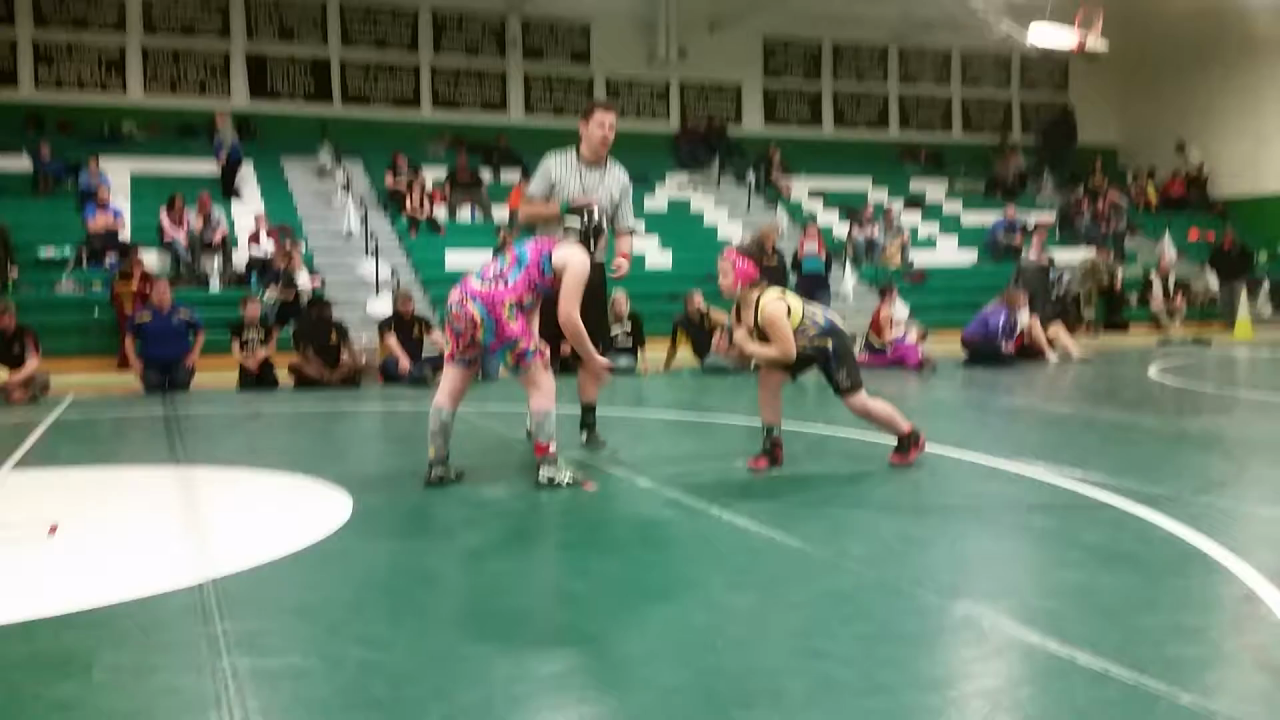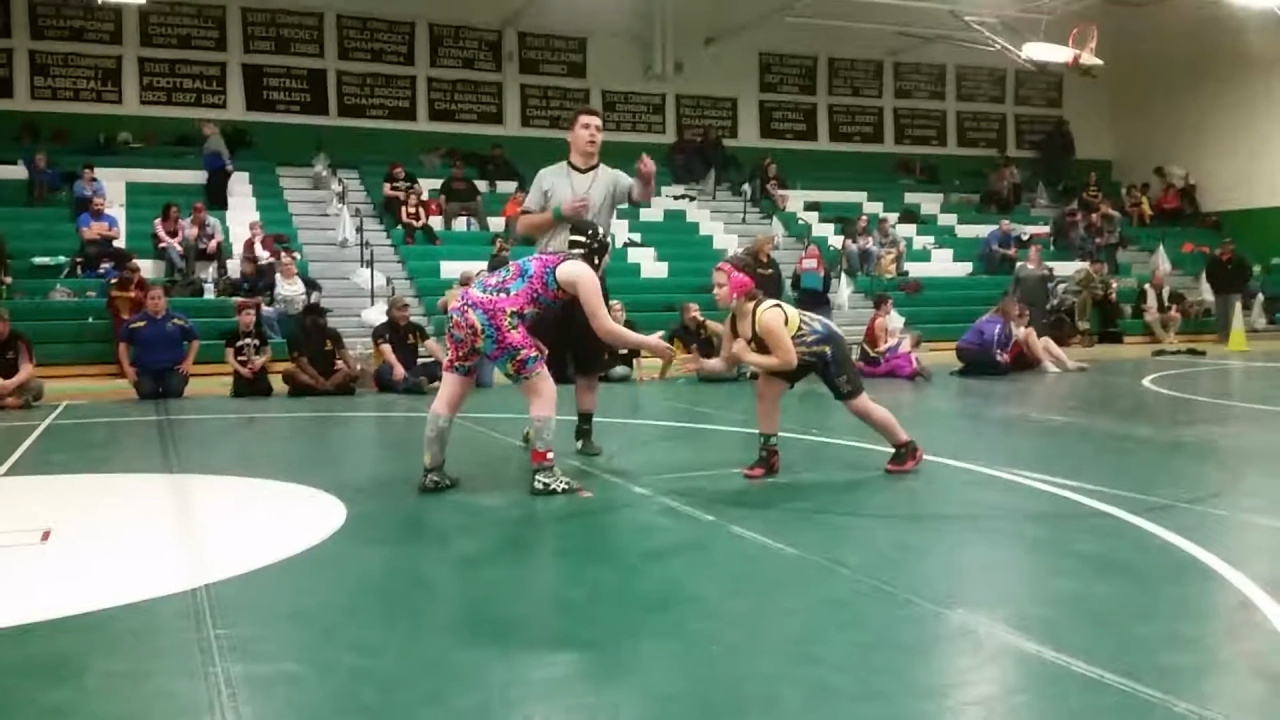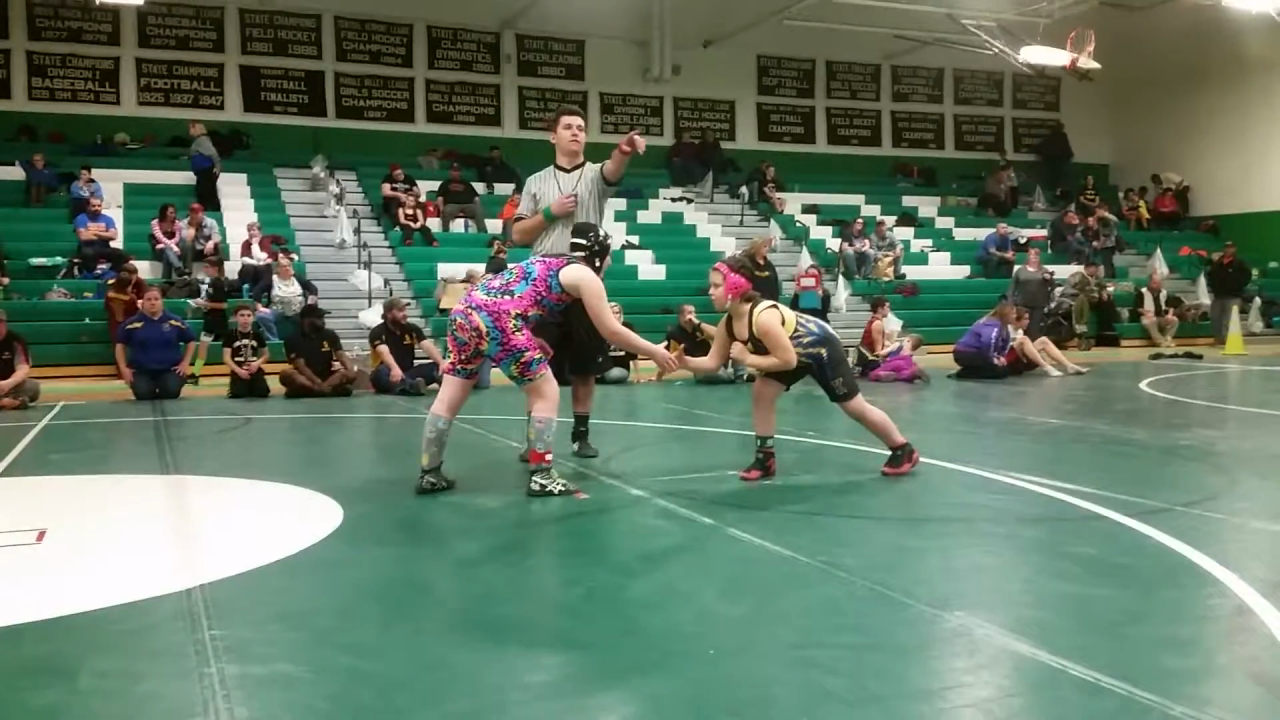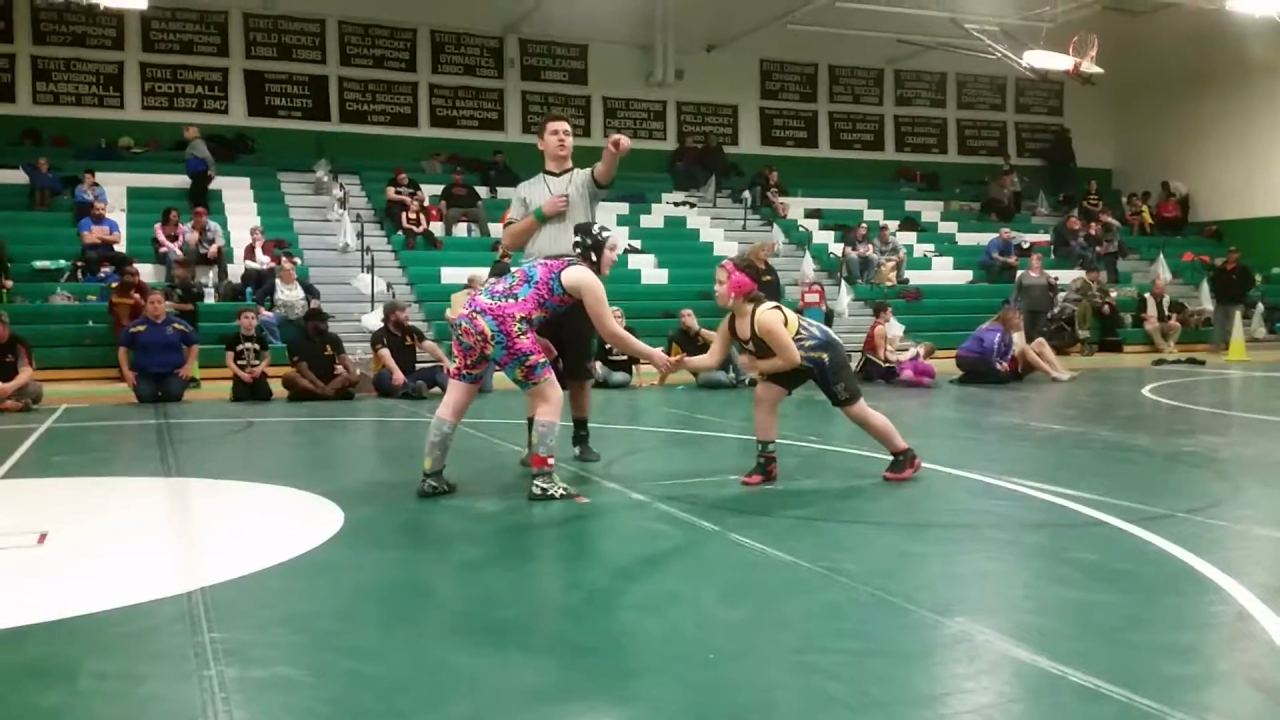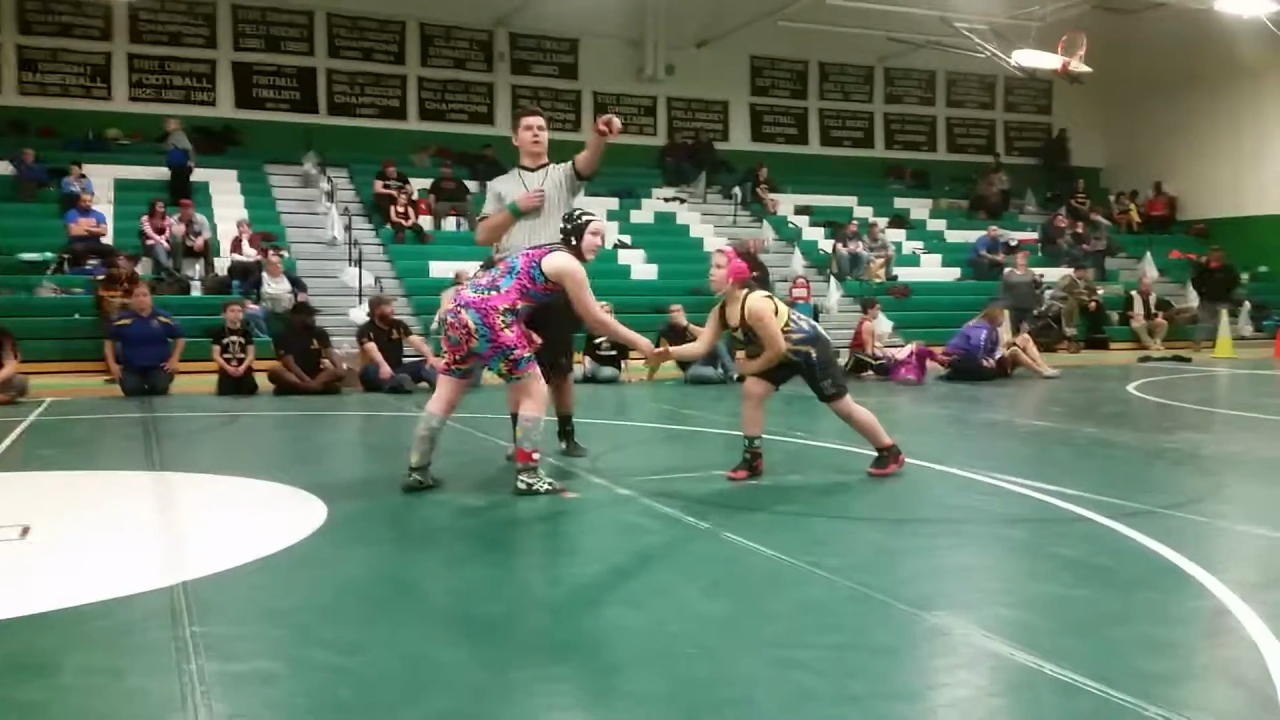
dt=0.3s
person 1, frame 1
left shoulder: (619, 178)
right shoulder: (553, 164)
left elbow: (624, 229)
right elbow: (524, 213)
left wrist: (623, 255)
right wrist: (565, 207)
left hip: (591, 271)
left knee: (591, 351)
left ankle: (588, 424)
person 1, frame 2
left shoulder: (612, 179)
right shoulder: (548, 176)
left elbow: (639, 195)
right elbow: (522, 227)
left wrist: (646, 179)
right wrist: (559, 213)
left knee: (590, 363)
right knee: (543, 360)
left ankle: (584, 433)
person 1, frame 3
left shoulder: (596, 175)
right shoulder: (536, 182)
left elbow: (615, 169)
right elbow: (517, 235)
left wrist: (624, 150)
right wrist: (549, 212)
left knee: (584, 366)
left ankle: (580, 435)
person 1, frame 4
left shoulder: (586, 179)
right shoulder: (526, 189)
left elbow: (606, 170)
right elbow: (508, 241)
left wrist: (613, 150)
right wrist: (541, 213)
left knee: (579, 369)
left ankle: (581, 438)
right ankle: (535, 442)
person 1, frame 5
left shoulder: (562, 175)
right shoulder: (500, 185)
left elbow: (588, 160)
right elbow: (483, 235)
left wrist: (600, 134)
right wrist: (515, 209)
left knee: (560, 364)
left ankle: (566, 433)
person 2, frame 1
left shoulder: (543, 245)
right shoulder: (578, 256)
right elbow: (569, 318)
left wrist: (533, 343)
right wrist: (592, 359)
left hip: (463, 300)
right hip: (493, 310)
left knee: (452, 387)
right knee: (542, 383)
left ankle: (438, 466)
right ankle: (548, 467)
person 2, frame 2
left shoulder: (547, 260)
right shoulder: (583, 272)
right elbow: (605, 328)
left wrist: (530, 345)
right wrist: (648, 342)
left hip: (464, 307)
right hip: (494, 318)
left knee: (449, 395)
right knee: (543, 392)
left ankle: (432, 472)
right ankle: (544, 475)
person 2, frame 3
left shoulder: (549, 263)
right shoulder: (584, 275)
right elbow: (611, 331)
left wrist: (532, 341)
right wrist: (654, 352)
left hip: (466, 312)
right hip: (497, 321)
left knee: (449, 397)
right knee: (546, 394)
left ankle: (429, 474)
right ankle: (541, 477)
person 2, frame 4
left shoulder: (552, 265)
right shoulder: (586, 276)
right elbow: (611, 333)
left wrist: (537, 341)
right wrist: (652, 355)
left hip: (470, 316)
right hip: (501, 326)
left knee: (454, 401)
right knee: (550, 398)
left ankle: (431, 477)
right ankle: (543, 480)
person 2, frame 5
left shoulder: (542, 254)
right shoulder: (569, 264)
right elbow: (594, 318)
left wrist: (523, 333)
right wrist: (635, 340)
left hip: (459, 311)
right hip: (487, 320)
left knee: (445, 394)
right knee: (534, 392)
left ankle: (417, 472)
right ankle: (528, 475)
person 3, frame 1
left shoulder: (770, 306)
right shoulder: (738, 310)
left elbow: (788, 353)
right elbow: (746, 351)
left wrist: (749, 346)
right wrist: (731, 348)
left hip: (829, 339)
right hip: (803, 341)
left knee: (856, 402)
right knee: (767, 379)
left ankle: (910, 437)
right ankle: (772, 447)
person 3, frame 2
left shoulder: (767, 316)
right shoulder: (732, 322)
left elbow: (788, 361)
right elbow: (726, 362)
left wrist: (748, 356)
right wrist: (702, 364)
left hip: (826, 345)
right hip: (800, 350)
left knee: (858, 405)
right knee: (765, 390)
left ankle: (907, 447)
right ankle: (768, 456)
person 3, frame 3
left shoulder: (763, 317)
right shoulder: (727, 324)
left elbow: (788, 360)
right elbow: (712, 362)
left wrist: (748, 359)
right wrist: (684, 362)
left hip: (821, 348)
right hip: (796, 351)
left knee: (854, 406)
right knee: (762, 392)
left ankle: (903, 450)
right ankle: (765, 459)
person 3, frame 4
left shoulder: (766, 317)
right shoulder: (730, 323)
left elbow: (791, 358)
right elbow: (711, 359)
left wrist: (755, 364)
right wrist: (683, 362)
left hip: (823, 352)
right hip: (797, 356)
left knee: (856, 411)
right knee: (763, 396)
left ankle: (905, 455)
right ankle: (766, 464)
person 3, frame 5
left shoulder: (756, 304)
right shoulder: (721, 310)
left elbow: (778, 349)
right elbow: (702, 346)
left wrist: (752, 366)
right wrist: (669, 352)
left hip: (811, 349)
right hip: (783, 352)
left knee: (843, 406)
right knee: (752, 390)
left ankle: (890, 451)
right ankle: (752, 459)
